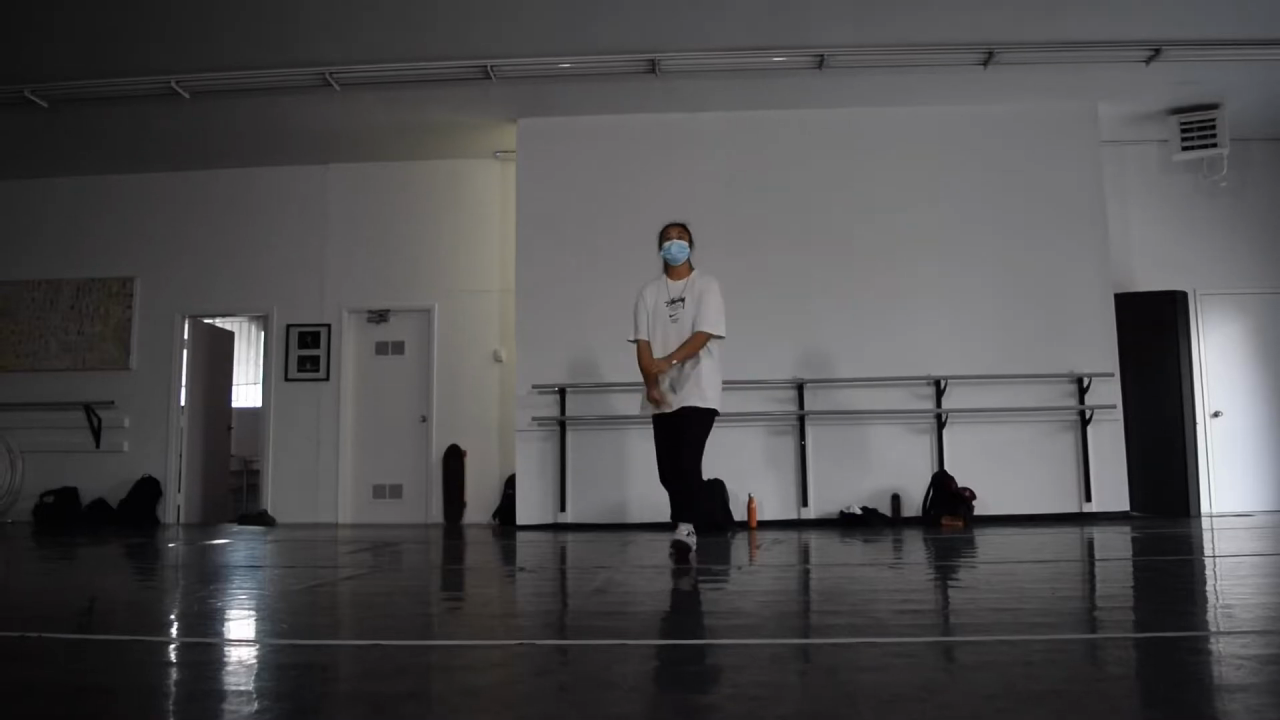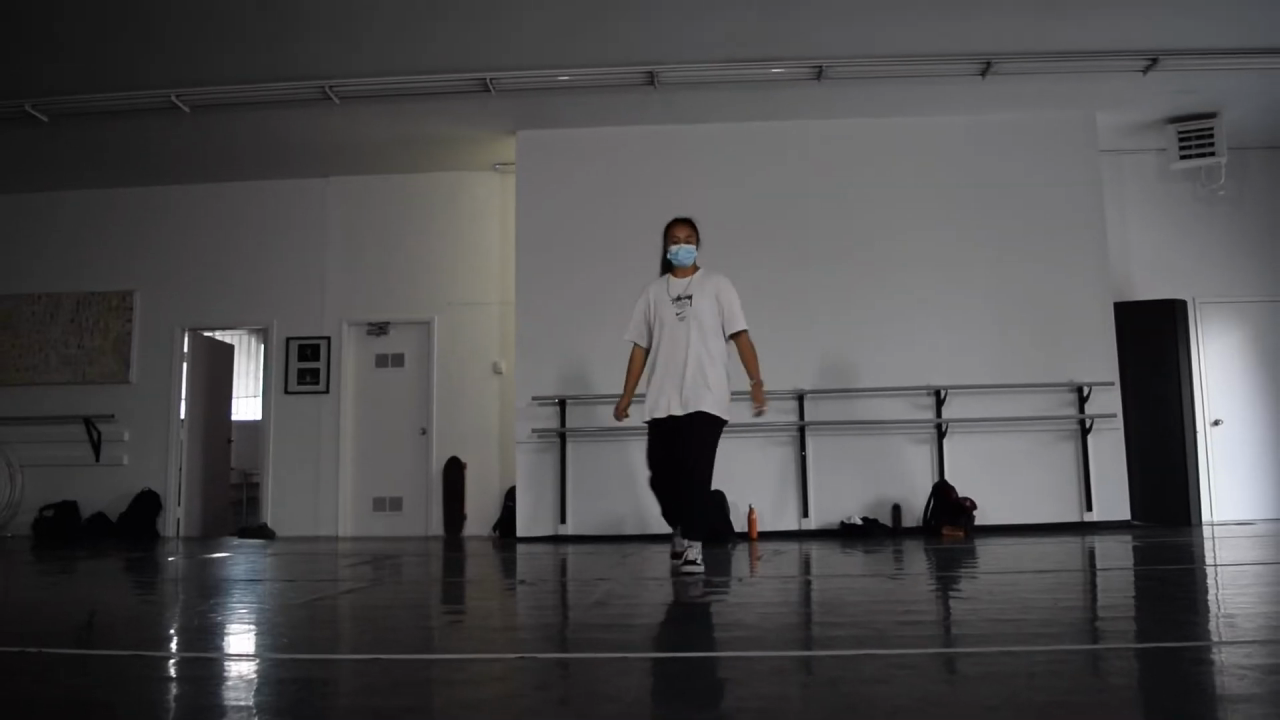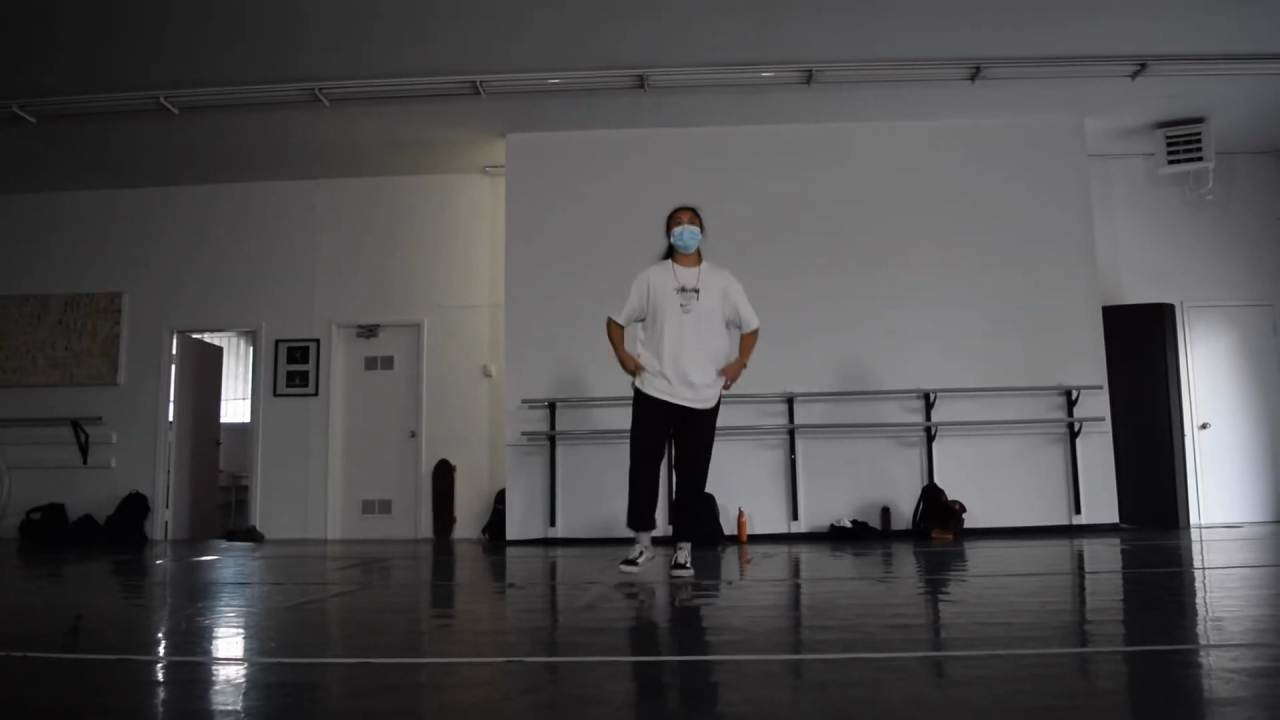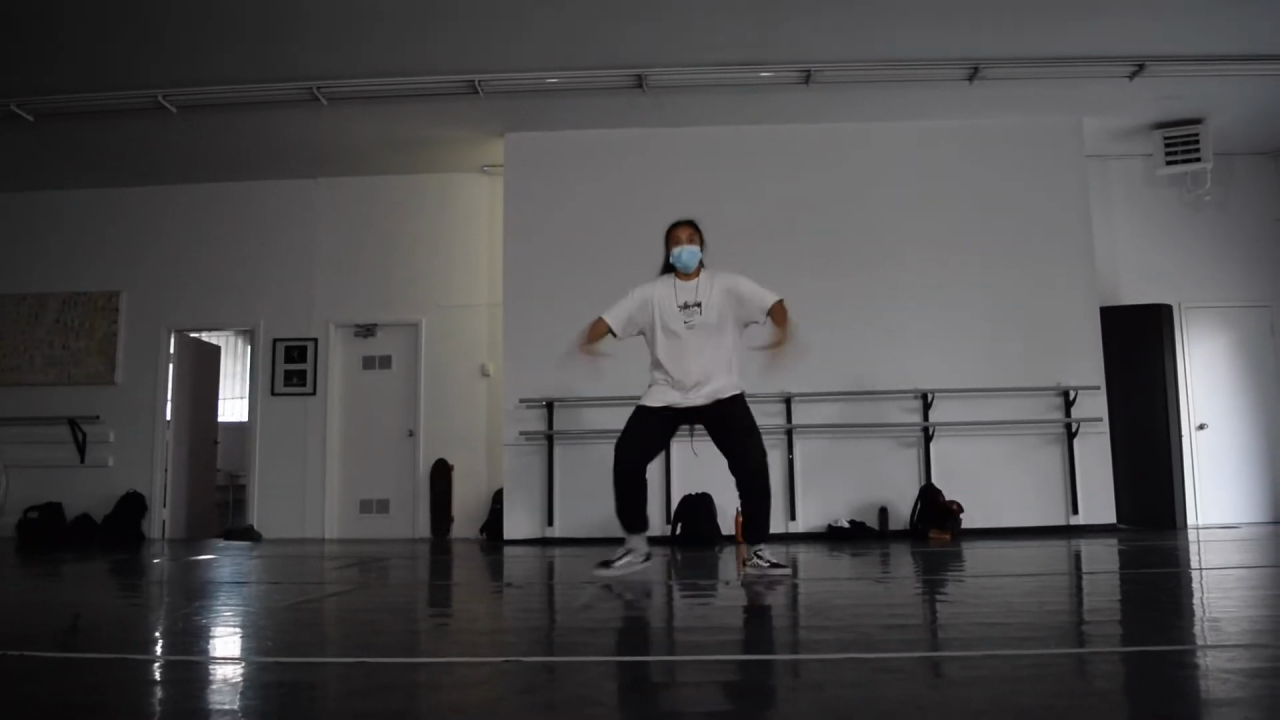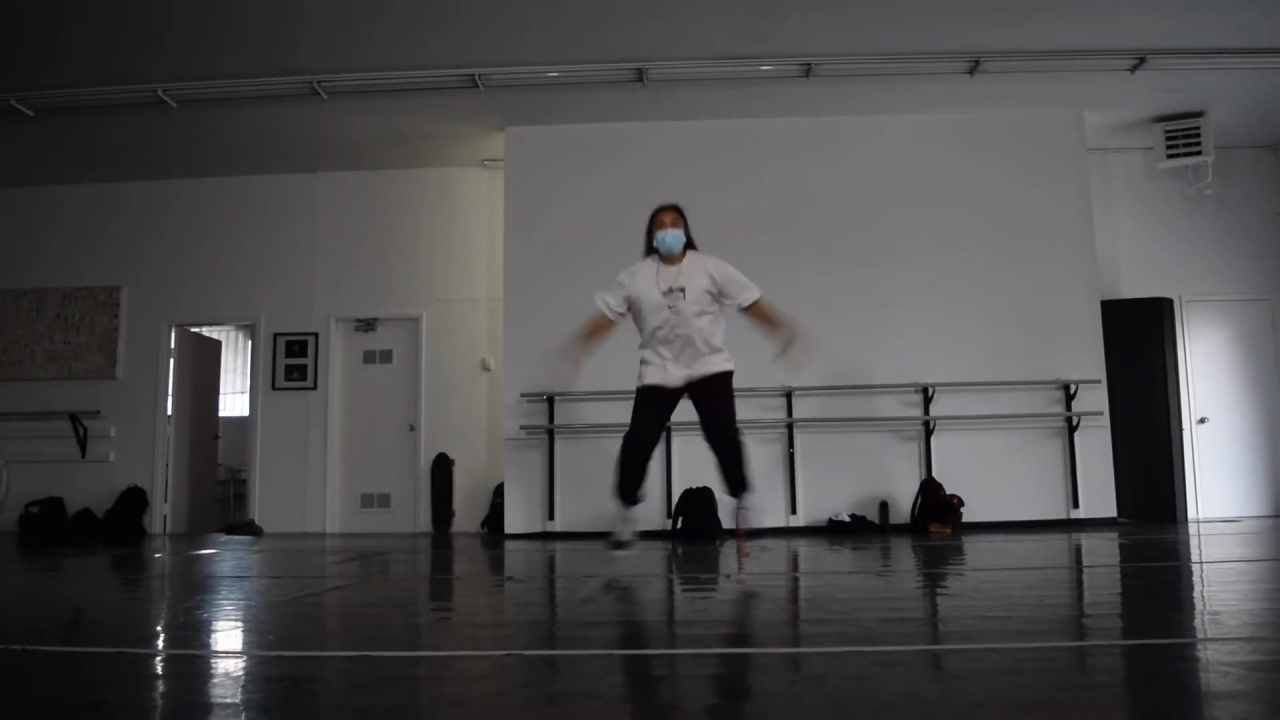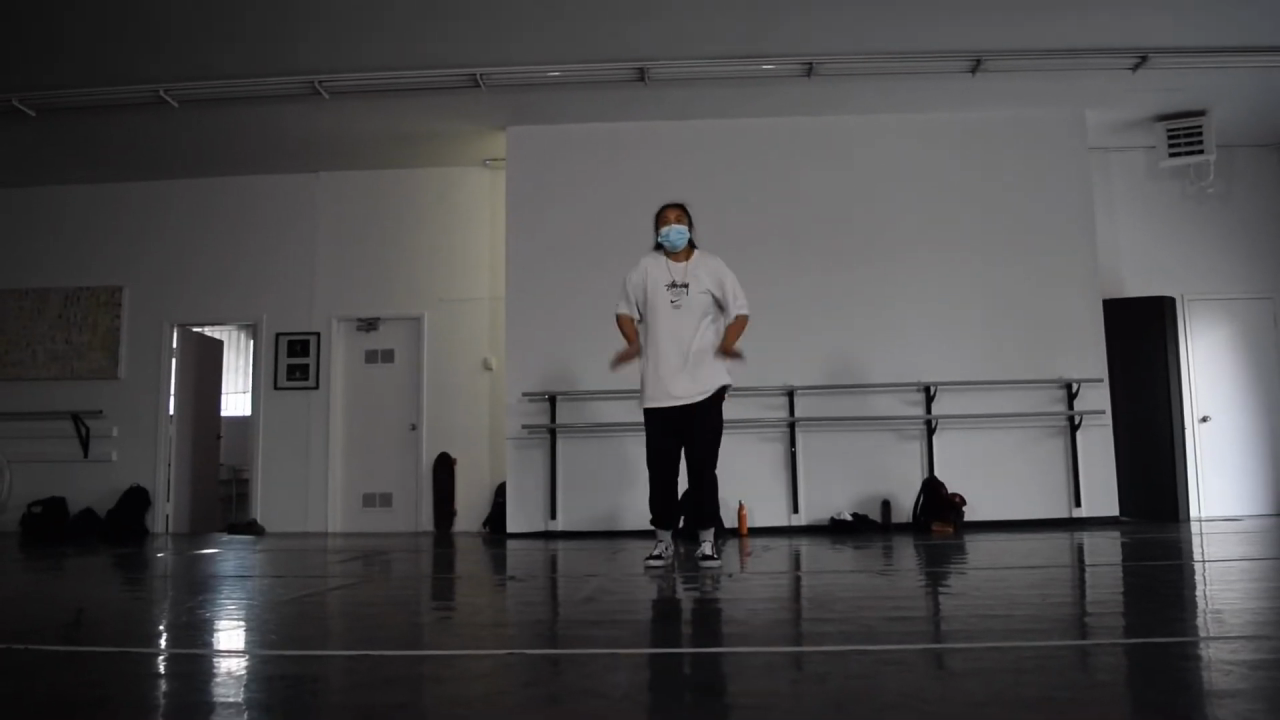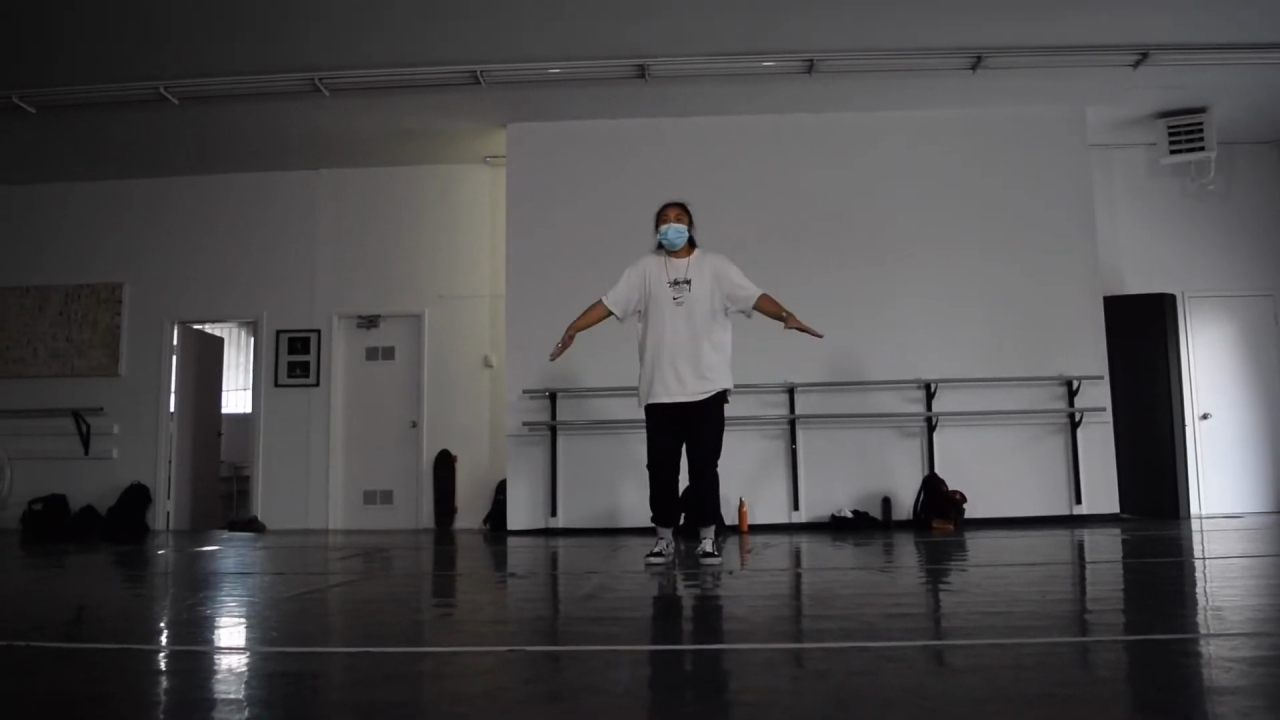
dt=0.5s
person 1, frame 1
left shoulder: (706, 286)
right shoulder: (649, 292)
left elbow: (703, 335)
right elbow: (643, 345)
left wrist: (668, 362)
right wrist: (651, 385)
left hip: (699, 392)
right hip: (663, 396)
left knee: (687, 461)
right knee: (669, 466)
left ankle: (683, 528)
right ankle: (684, 528)
person 1, frame 2
left shoulder: (717, 285)
right shoulder: (653, 292)
left elbow: (740, 335)
right elbow: (640, 347)
left wrist: (756, 382)
right wrist: (626, 395)
left hip: (706, 399)
right hip: (663, 401)
left knee: (696, 472)
right knee: (663, 474)
left ankle: (693, 546)
right ankle: (680, 531)
person 1, frame 3
left shoulder: (722, 279)
right shoulder: (651, 277)
left elbow: (750, 325)
right elbow: (617, 321)
left wrist: (739, 362)
right wrist: (622, 352)
left hip: (703, 392)
right hip: (654, 388)
left knee: (692, 471)
right knee: (645, 462)
left ankle: (683, 548)
right ankle: (642, 542)
person 1, frame 4
left shoulder: (726, 285)
right shoulder: (651, 293)
left elbow: (772, 304)
right elbow: (608, 322)
left wrist: (783, 329)
right wrist: (588, 341)
left hip: (719, 391)
right hip: (665, 394)
left knee: (752, 463)
right knee: (626, 458)
left ankle: (757, 550)
right ankle: (635, 546)
person 1, frame 5
left shoulder: (709, 267)
right shoulder: (637, 274)
left elbow: (749, 300)
right elbow: (608, 312)
left wrist: (781, 328)
right wrist: (582, 342)
left hip: (708, 365)
right hip: (658, 371)
left knee: (724, 435)
right knee: (637, 443)
left ankle: (741, 503)
right ankle: (626, 515)
person 1, frame 6
left shoulder: (712, 266)
right shoulder: (645, 268)
left elbow: (739, 311)
right elbow: (625, 312)
left wrist: (728, 343)
right wrist: (633, 343)
left hip: (705, 386)
right hip: (659, 389)
left knee: (702, 465)
right knee: (661, 466)
left ankle: (706, 540)
right ankle: (664, 540)
person 1, frame 7
left shoulder: (715, 266)
right shoulder: (645, 269)
left elbow: (755, 297)
right elbow: (609, 304)
left wrist: (786, 315)
right wrist: (573, 329)
left hip: (707, 385)
right hip: (660, 387)
left knee: (704, 462)
right knee: (661, 463)
left ankle: (707, 538)
right ankle: (665, 537)
